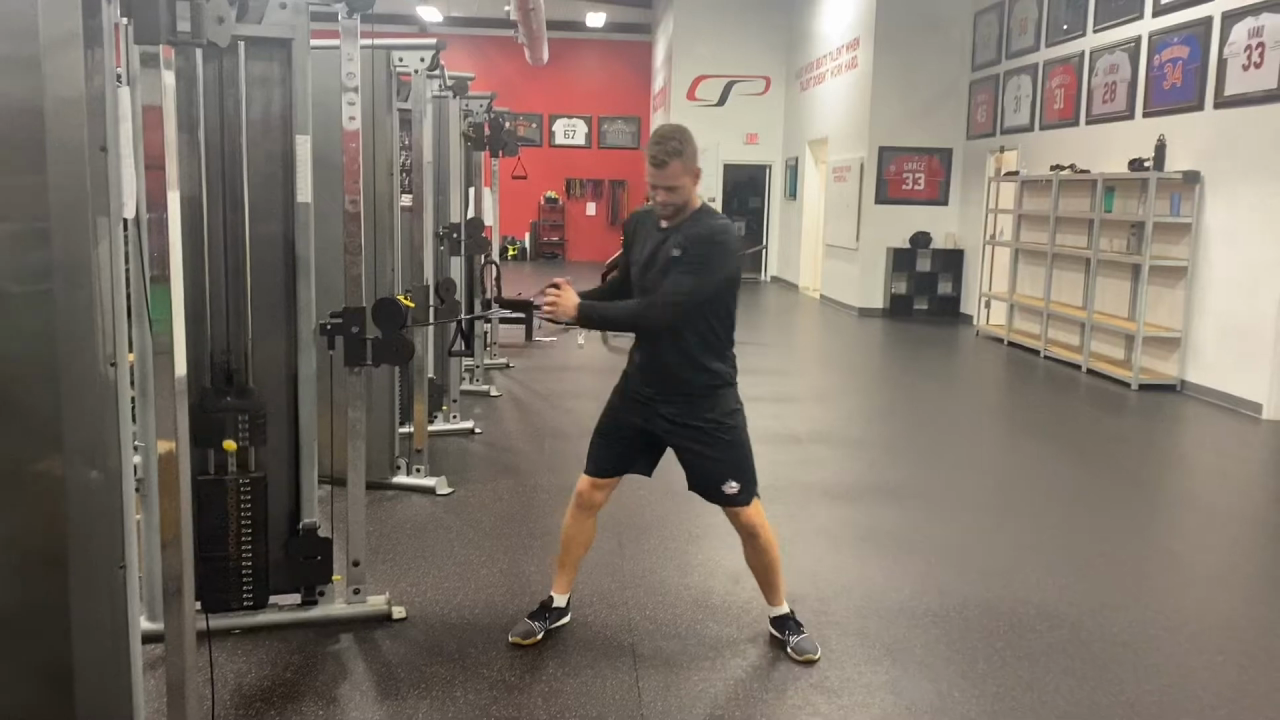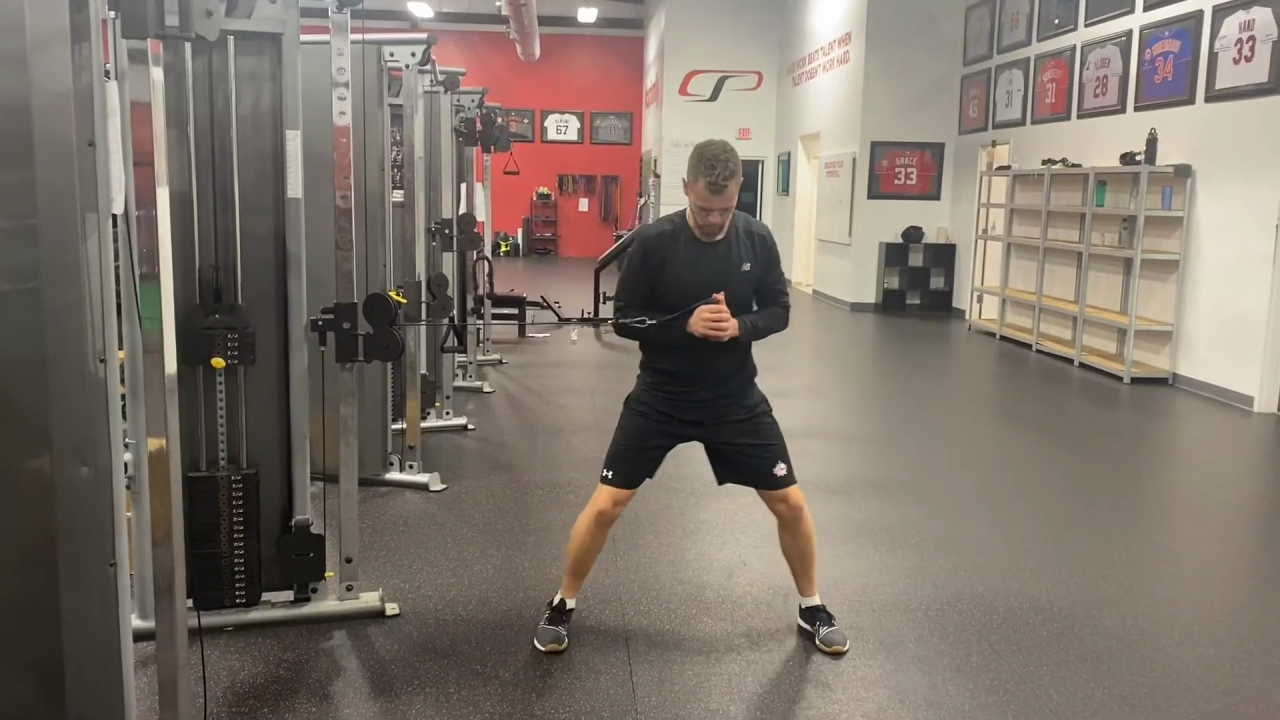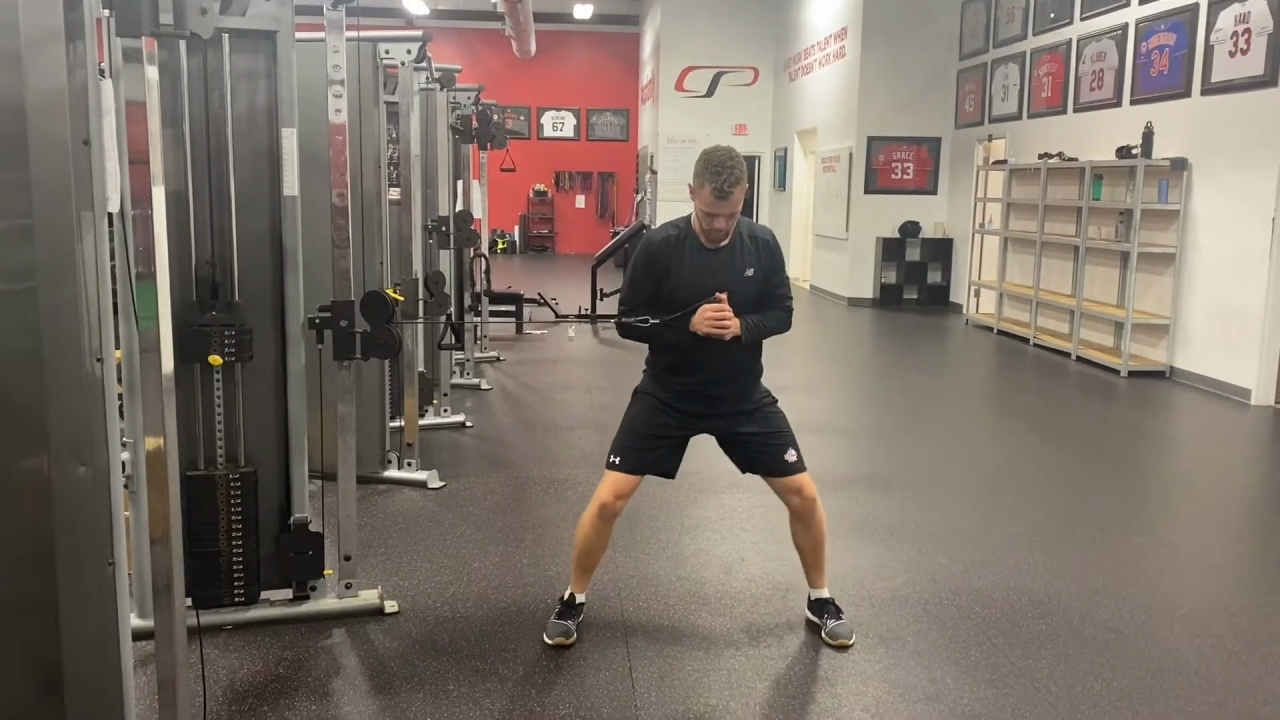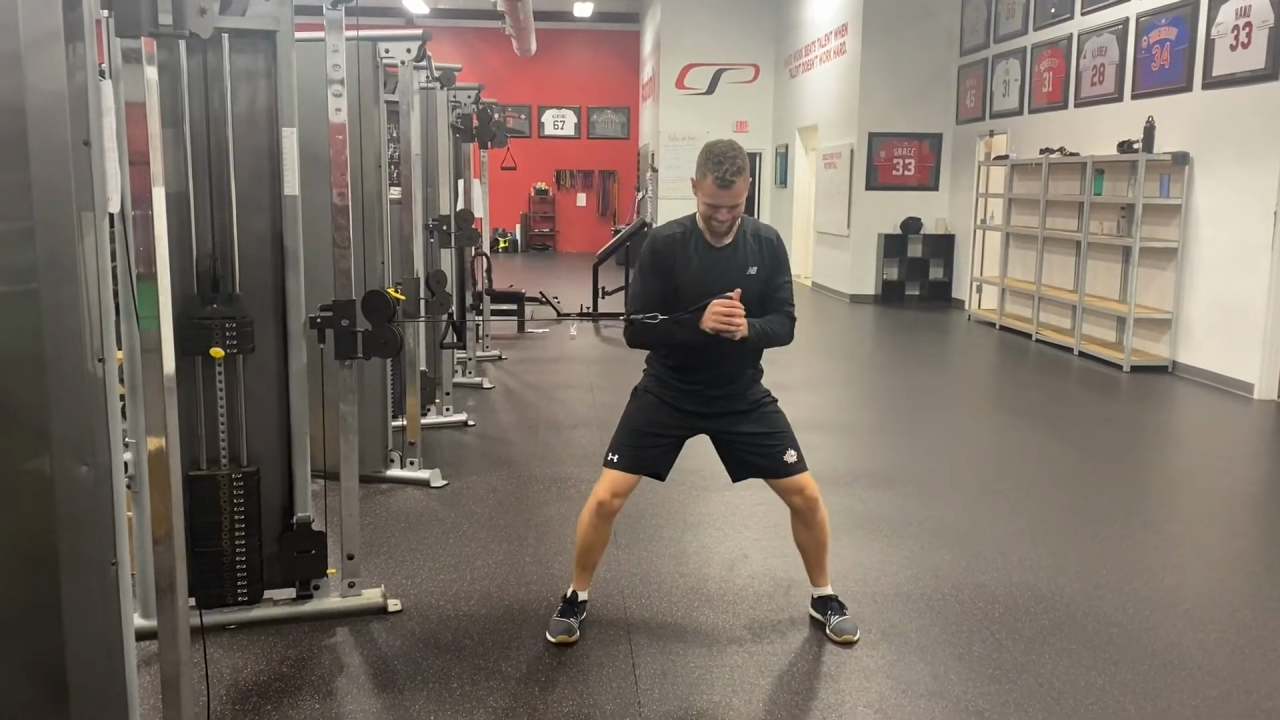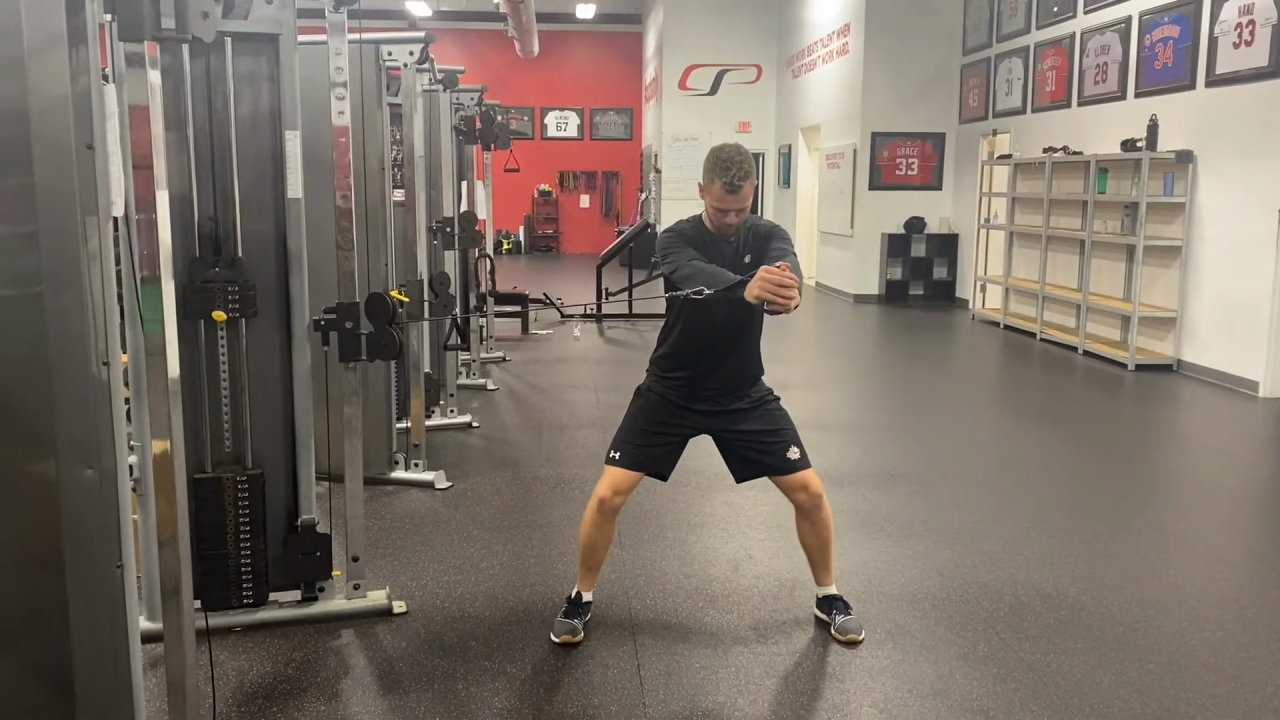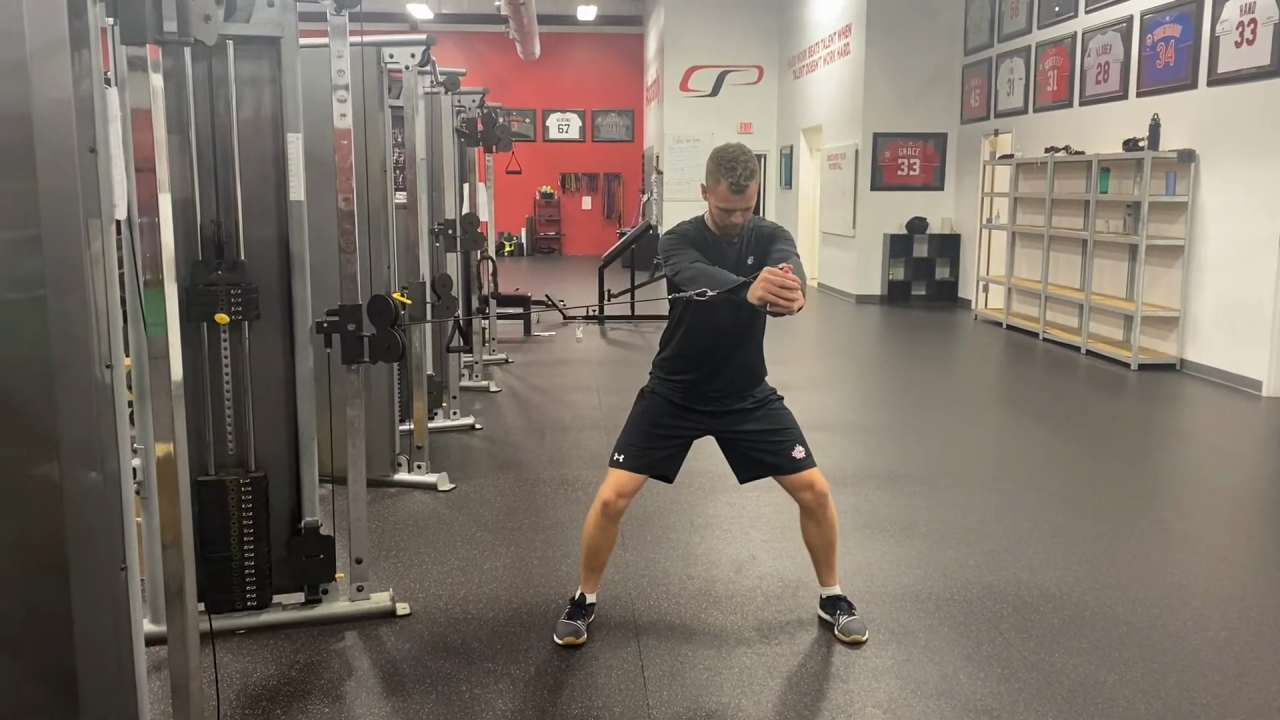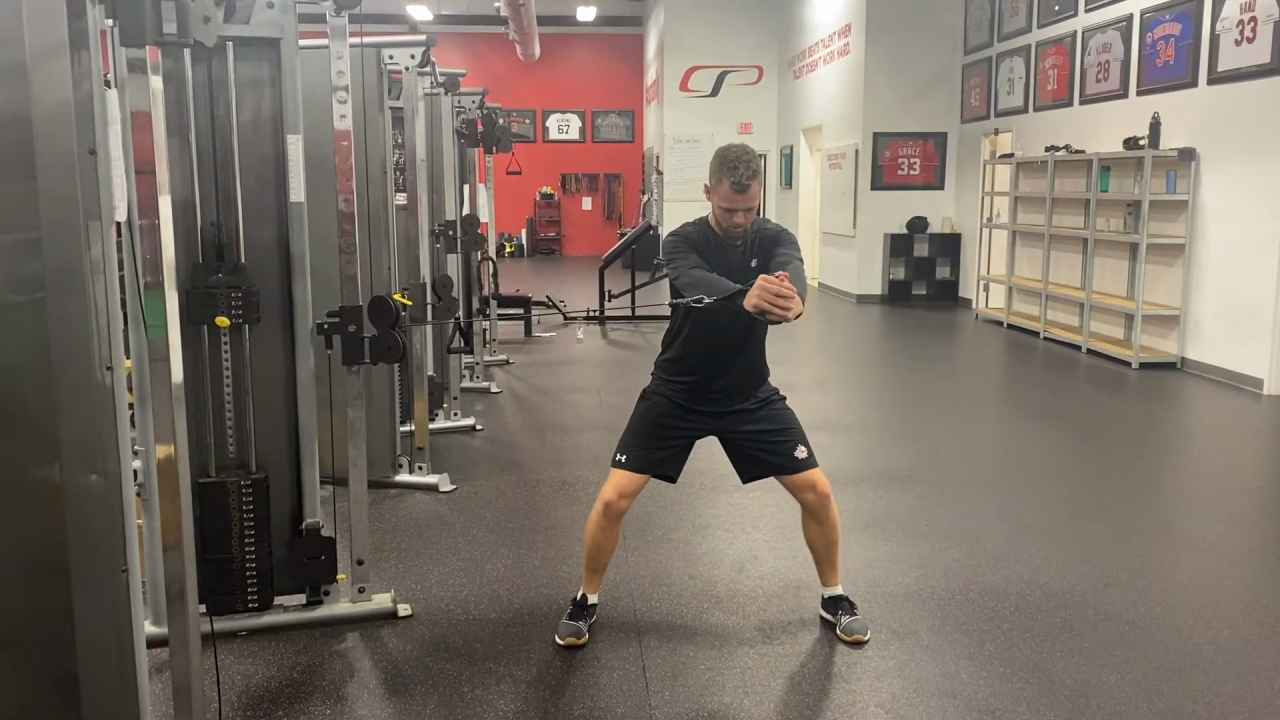
dt=0.7s
person 1, frame 1
left shoulder: (716, 236)
right shoulder: (640, 222)
left elbow: (661, 310)
right elbow: (622, 285)
left wrist: (582, 310)
right wrist: (574, 296)
left hip: (705, 400)
right hip: (641, 388)
left knee: (747, 515)
right knee: (588, 494)
left ankle: (781, 617)
right ankle: (556, 603)
person 1, frame 2
left shoulder: (756, 239)
right shoulder: (654, 241)
left elbow: (779, 311)
right elbow: (625, 321)
left wrist: (739, 326)
right wrist: (687, 324)
left hip: (735, 399)
right hip: (661, 398)
left knee: (790, 504)
right knee: (606, 506)
left ankle: (812, 608)
right ankle: (562, 605)
person 1, frame 3
left shoulder: (762, 243)
right shoulder: (659, 246)
left elbow: (782, 313)
right elbow: (629, 321)
left wrist: (742, 326)
right wrist: (688, 325)
left hip: (743, 397)
right hip: (666, 395)
left knee: (804, 495)
right knee: (608, 499)
left ankle: (821, 600)
right ankle: (573, 601)
person 1, frame 4
left shoulder: (766, 243)
right shoulder: (664, 244)
left elbow: (784, 324)
right elbow: (637, 330)
left wrist: (747, 328)
right wrist: (699, 322)
left hip: (742, 395)
right hip: (666, 394)
left knee: (806, 496)
right knee: (606, 499)
left ankle: (823, 598)
right ankle: (576, 598)
person 1, frame 5
left shoulder: (767, 236)
right shoulder: (678, 239)
left elbow: (786, 272)
right elbow: (698, 278)
left wrist: (786, 291)
right wrist: (747, 288)
left hip: (743, 394)
right hip: (671, 392)
left knee: (810, 493)
right knee: (608, 496)
left ankle: (829, 597)
right ankle: (581, 597)
person 1, frame 6
left shoulder: (770, 237)
right shoulder: (679, 241)
left elbow: (790, 269)
right elbow: (700, 279)
left wrist: (791, 292)
right wrist: (750, 289)
left hip: (747, 395)
right hip: (674, 394)
left knee: (815, 492)
right knee: (611, 499)
left ankle: (832, 597)
right ankle: (585, 599)
person 1, frame 7
left shoulder: (775, 240)
right shoulder: (682, 242)
left elbow: (791, 274)
right elbow: (698, 285)
left wrist: (792, 298)
right wrist: (747, 297)
left hip: (749, 395)
right hip: (677, 395)
left knee: (818, 493)
right knee: (613, 500)
left ankle: (834, 597)
right ankle: (586, 600)
